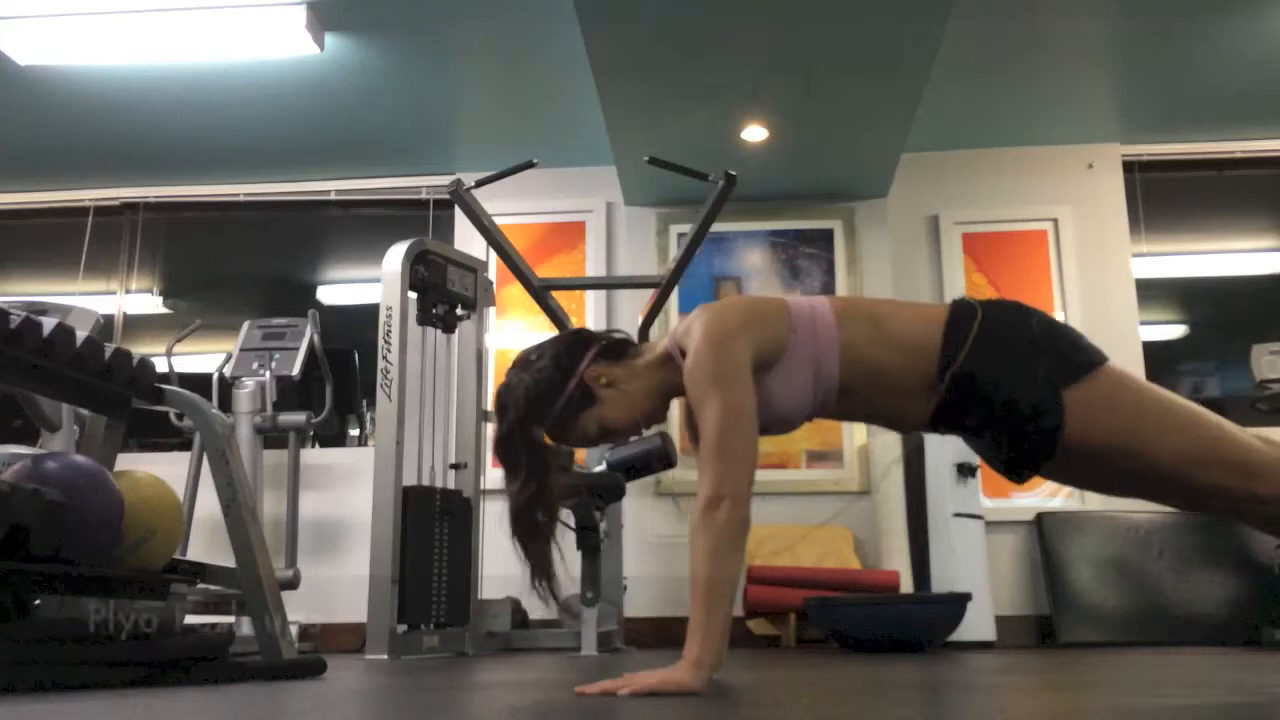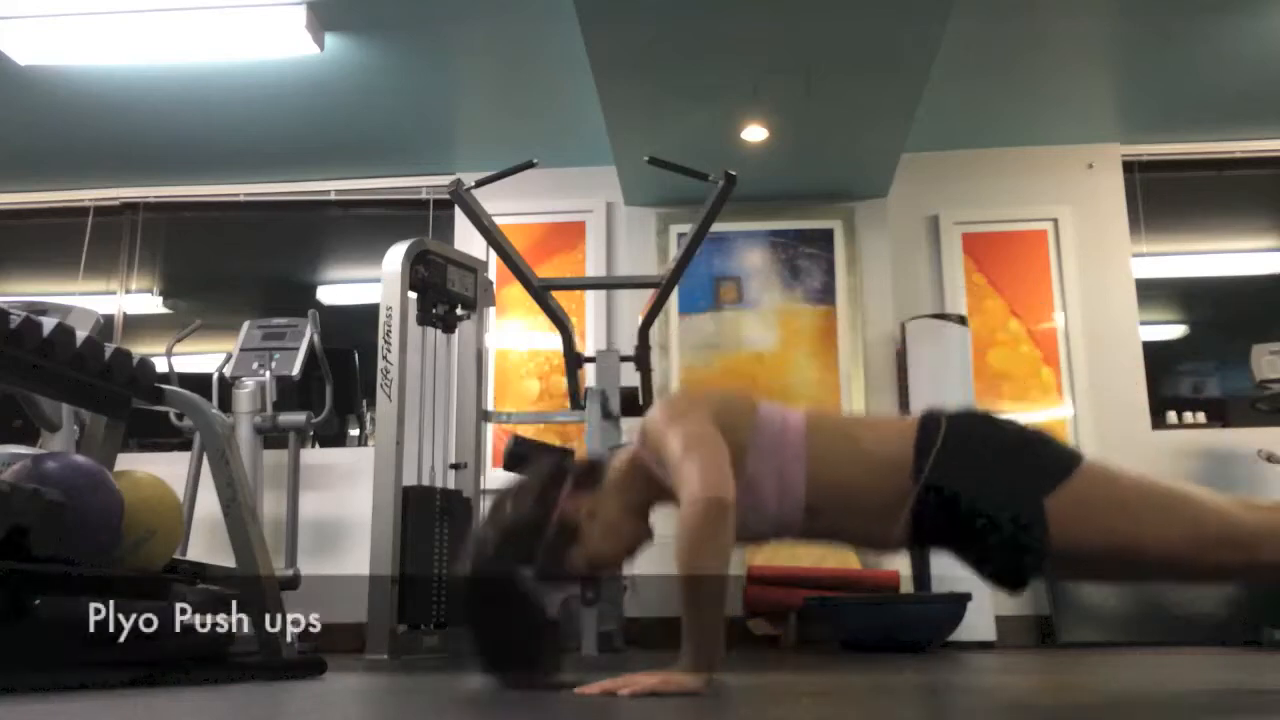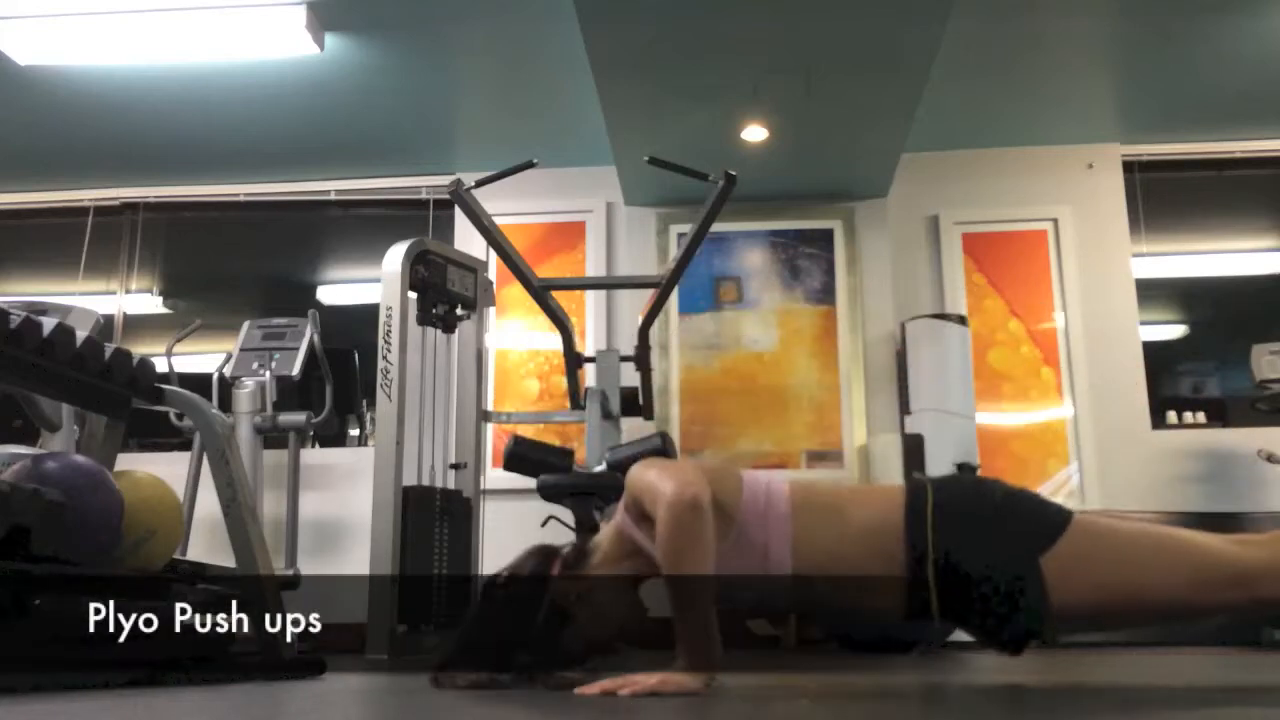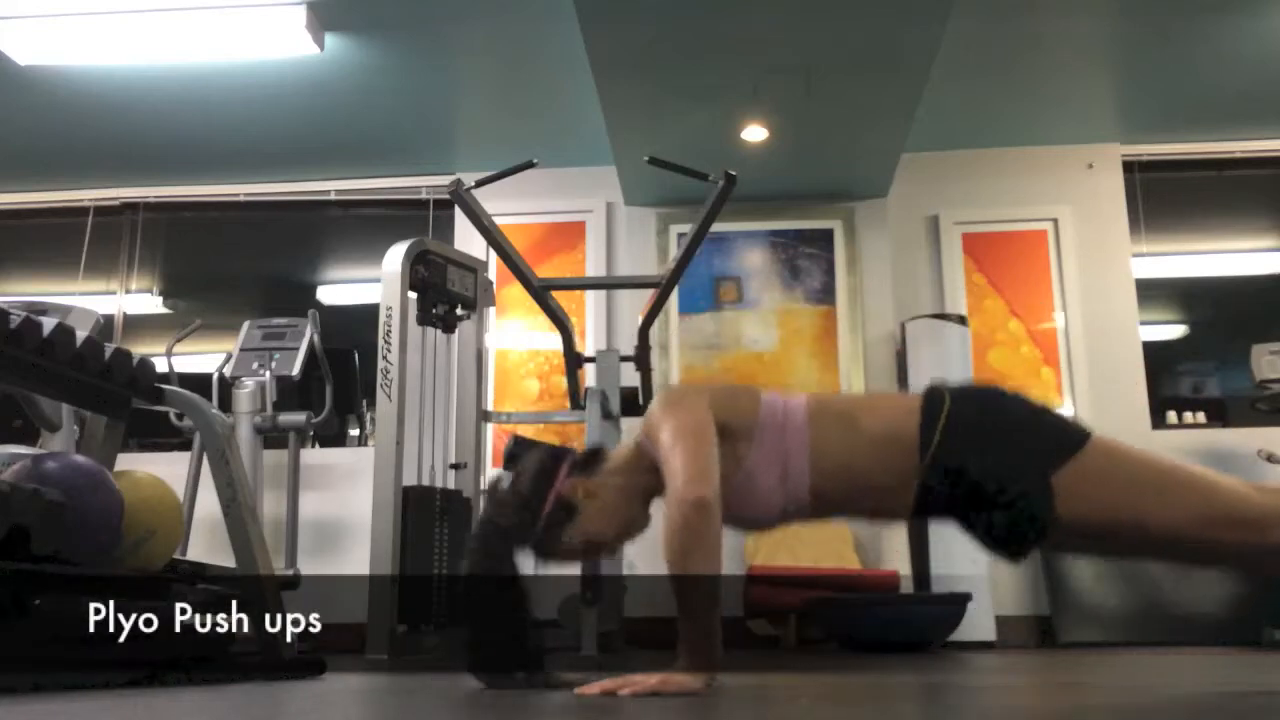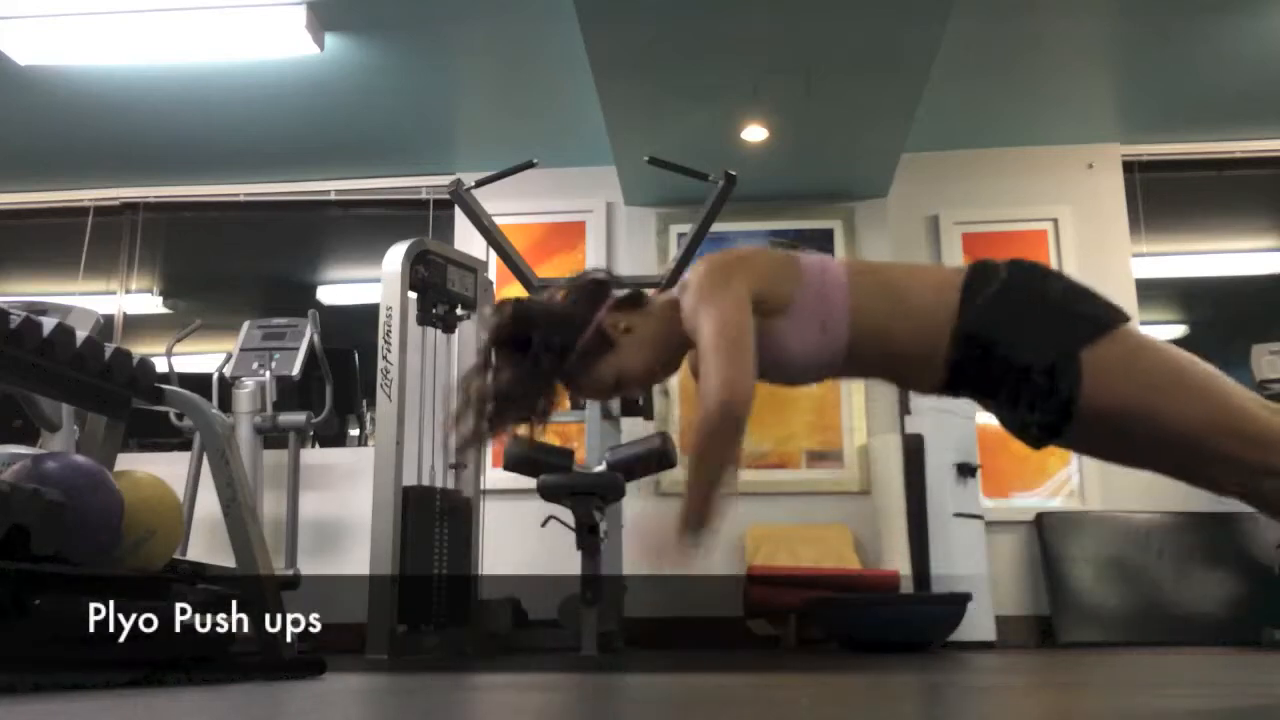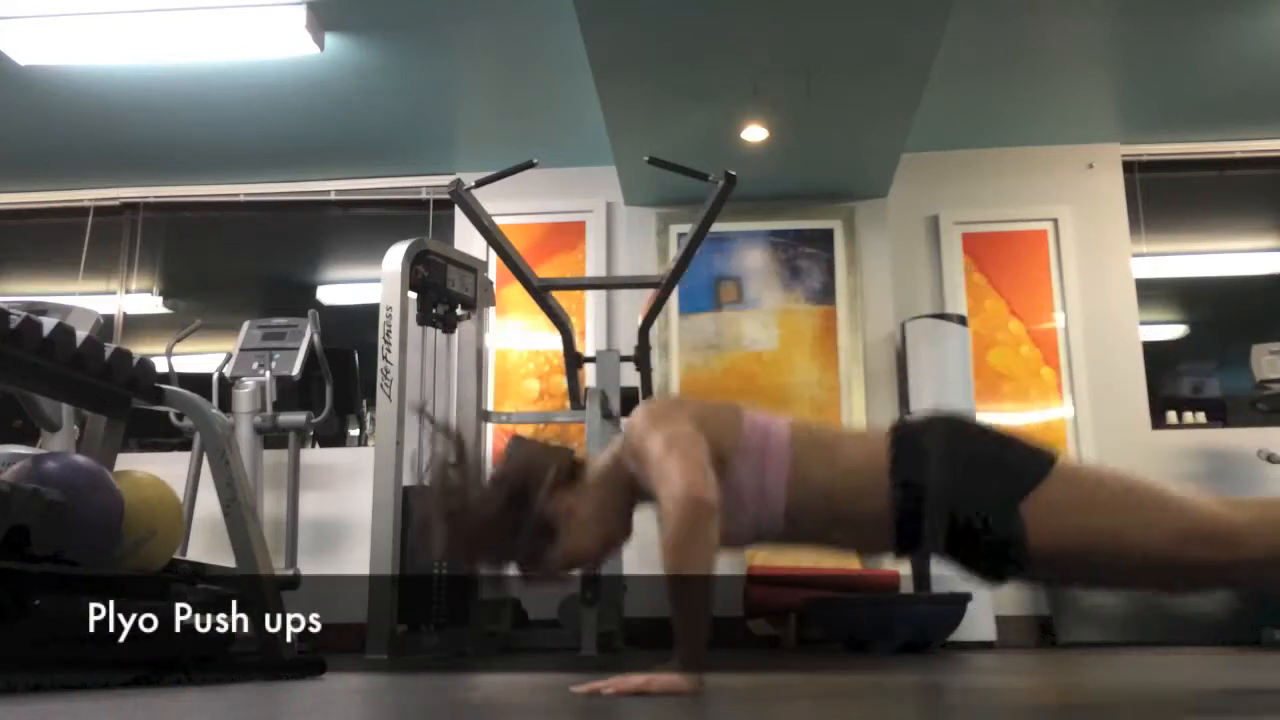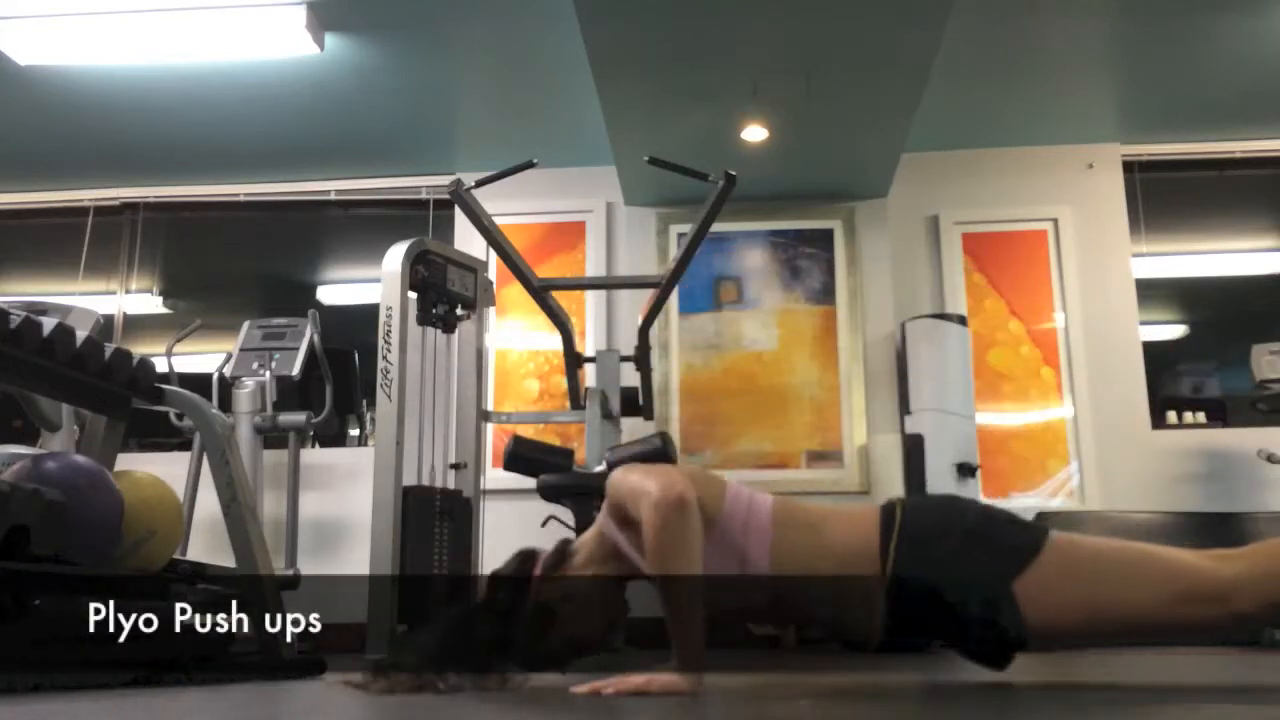
dt=0.3s
person 1, frame 1
left shoulder: (713, 342)
right shoulder: (692, 375)
left elbow: (725, 502)
right elbow: (717, 504)
left wrist: (697, 665)
right wrist: (695, 654)
left hip: (1003, 366)
right hip: (977, 391)
person 1, frame 2
left shoulder: (668, 428)
right shoulder: (660, 478)
left elbow: (713, 502)
left wrist: (694, 664)
left hip: (972, 479)
right hip: (948, 498)
person 1, frame 3
left shoulder: (645, 488)
right shoulder: (651, 542)
left elbow: (687, 506)
left wrist: (695, 665)
left hip: (961, 546)
right hip: (944, 550)
person 1, frame 4
left shoulder: (673, 417)
right shoulder: (657, 473)
left elbow: (693, 507)
left wrist: (691, 664)
left hip: (983, 451)
right hip: (962, 470)
person 1, frame 5
left shoulder: (714, 289)
right shoulder: (702, 331)
left elbow: (728, 407)
right elbow: (720, 428)
left wrist: (679, 547)
left hip: (1019, 332)
right hip: (999, 345)
person 1, frame 6
left shoulder: (651, 429)
right shoulder: (633, 474)
left elbow: (696, 505)
left wrist: (687, 666)
left hip: (952, 487)
right hip: (923, 499)
person 1, frame 7
left shoulder: (625, 494)
right shoulder: (632, 542)
left elbow: (672, 505)
left wrist: (685, 669)
left hip: (935, 565)
right hip: (917, 568)
